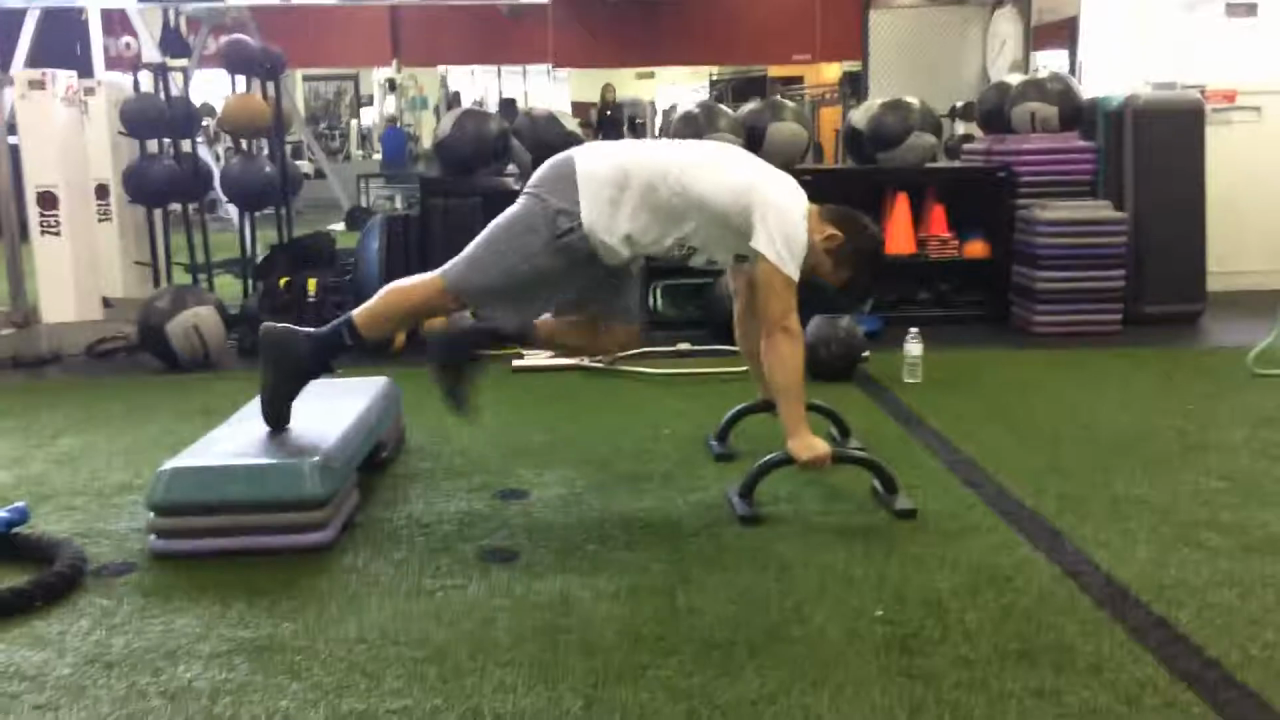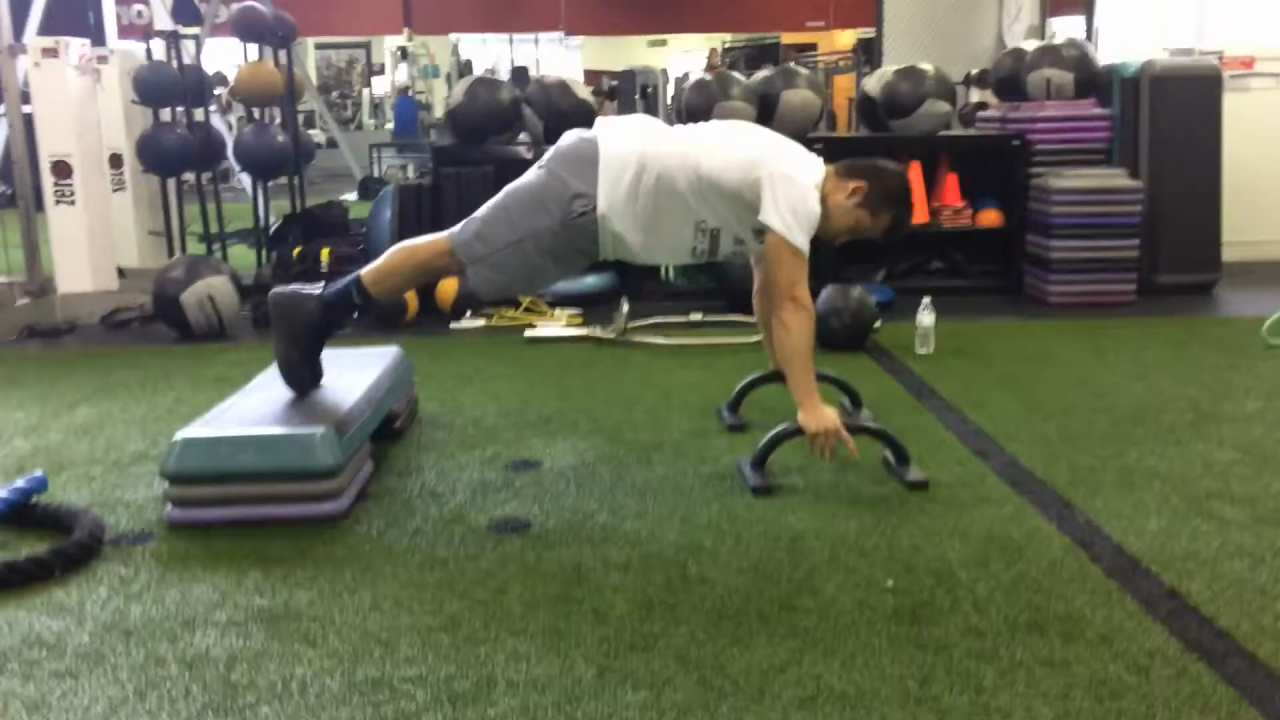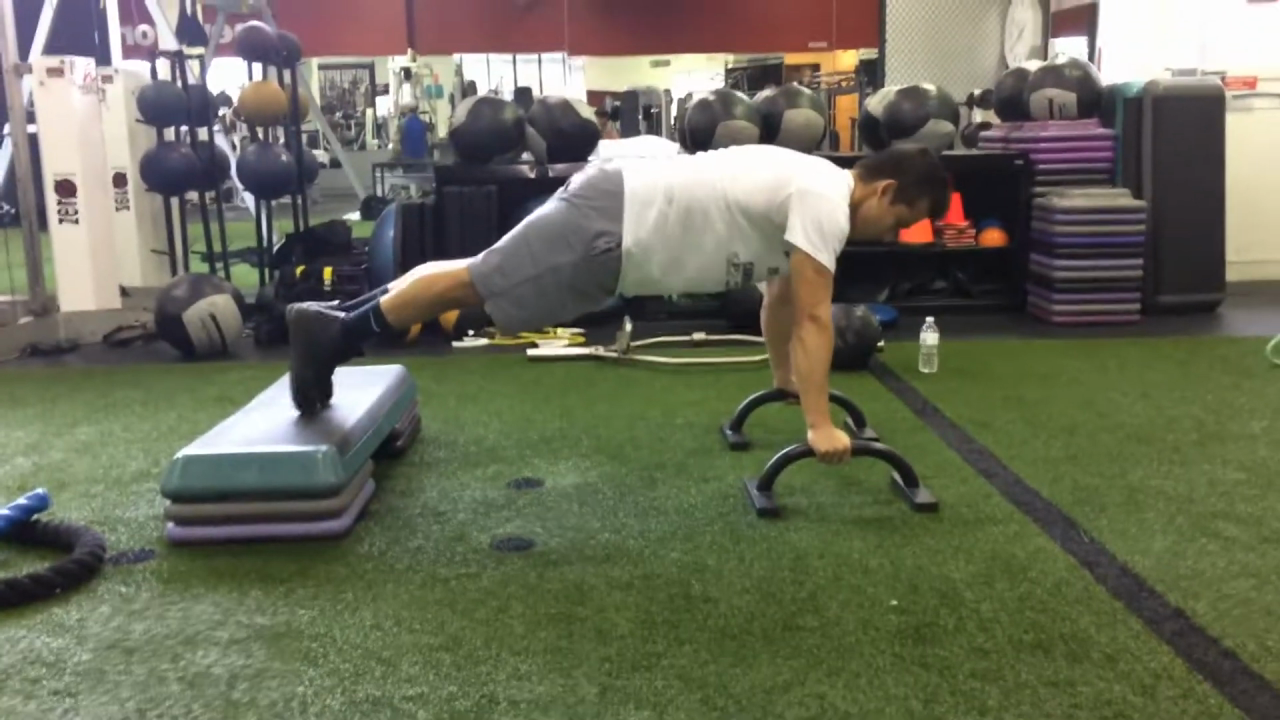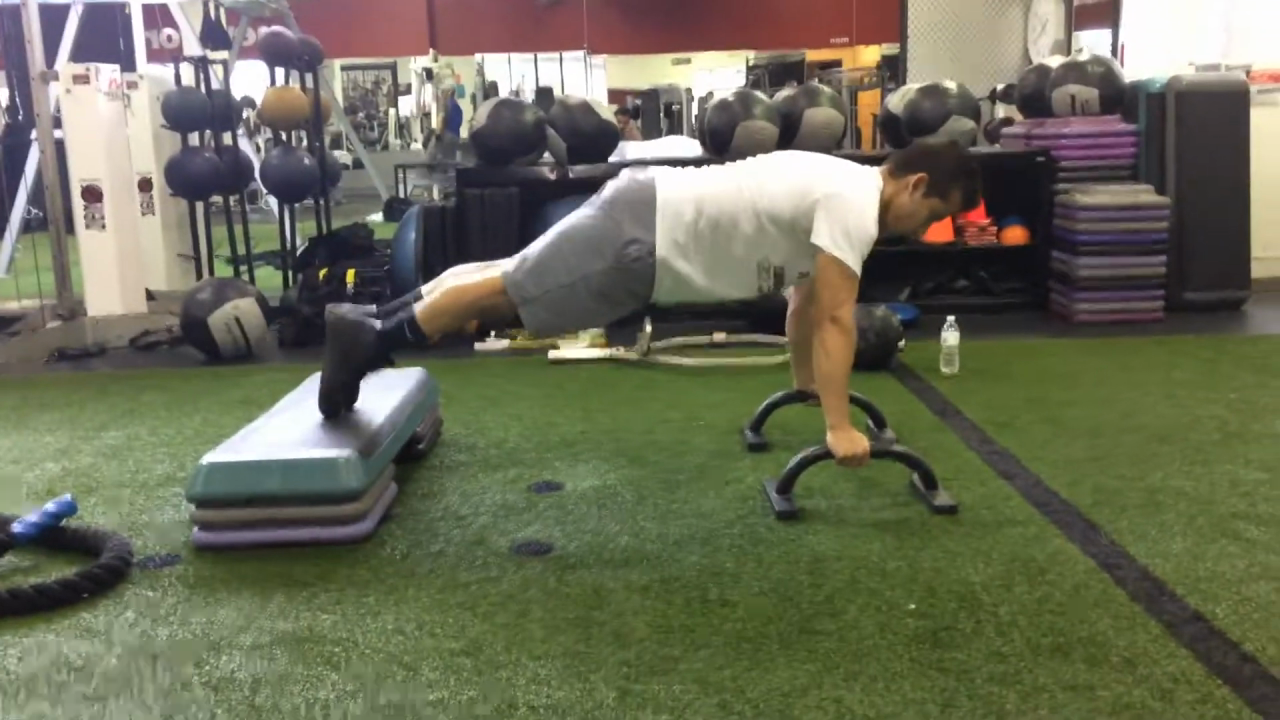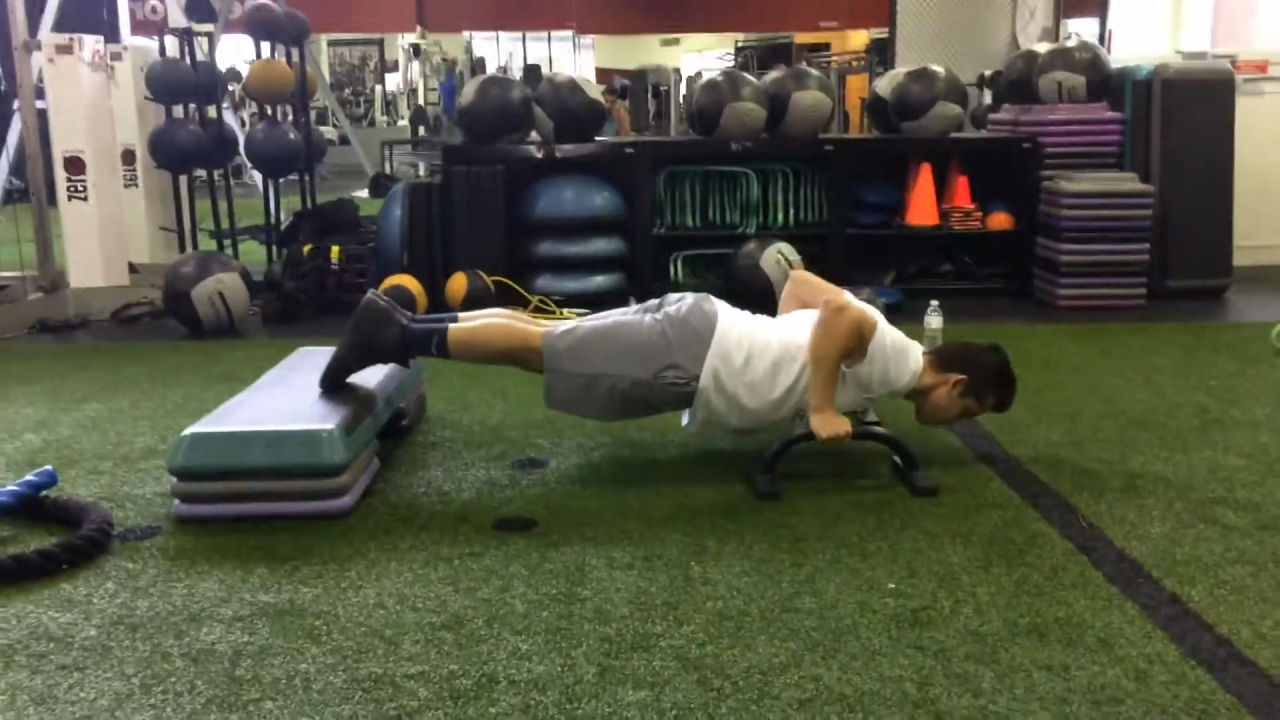
dt=1s
person 1, frame 1
left shoulder: (766, 209)
right shoulder: (785, 217)
left elbow: (748, 307)
right elbow: (782, 328)
left wrist: (769, 395)
right wrist: (798, 433)
left hip: (600, 207)
right hip: (580, 205)
left knee: (614, 332)
right knee: (452, 288)
left ankle: (468, 344)
right ankle: (304, 349)
person 1, frame 2
left shoulder: (784, 182)
right shoulder: (798, 187)
left elbow: (768, 285)
right elbow: (792, 299)
left wrist: (782, 365)
right wrist: (810, 403)
left hip: (604, 178)
right hip: (593, 188)
left knee: (461, 249)
right knee: (456, 253)
left ankle: (323, 301)
right ankle: (315, 309)
person 1, frame 3
left shoulder: (812, 191)
right shoulder: (826, 202)
left elbow: (780, 298)
right elbow: (813, 317)
left wrist: (785, 379)
right wrist: (820, 424)
left hip: (619, 209)
right hip: (611, 226)
left knee: (475, 278)
right knee: (474, 284)
left ankle: (338, 317)
right ankle: (334, 333)
person 1, frame 4
left shoulder: (844, 191)
right shoulder: (855, 203)
left elbow: (807, 300)
right elbow: (835, 319)
left wrist: (805, 382)
right wrist: (840, 427)
left hip: (647, 217)
right hip: (643, 233)
left knee: (507, 280)
right knee: (506, 292)
left ankle: (376, 321)
right ankle: (369, 339)
person 1, frame 5
left shoulder: (883, 343)
right shoulder: (895, 361)
left elbow: (799, 278)
right elbow: (840, 311)
right wrist: (819, 407)
left hip: (698, 326)
right hip: (690, 359)
left knee: (542, 335)
right knee: (538, 350)
left ankle: (401, 324)
right ankle: (395, 335)
